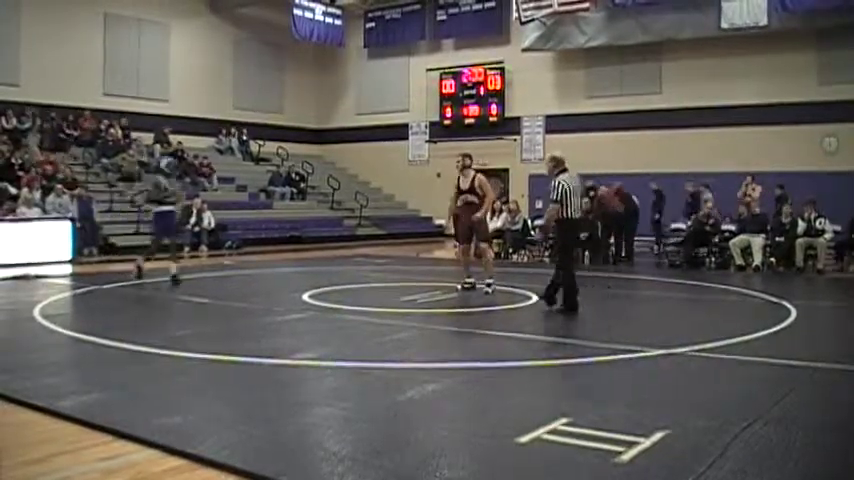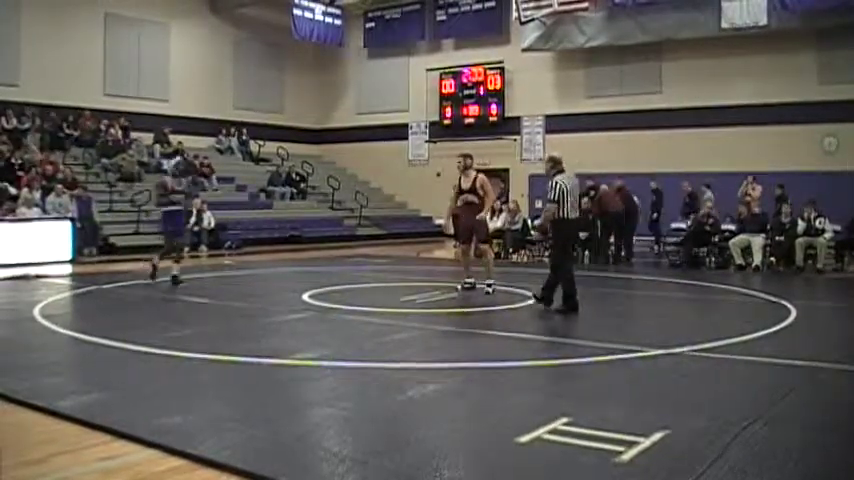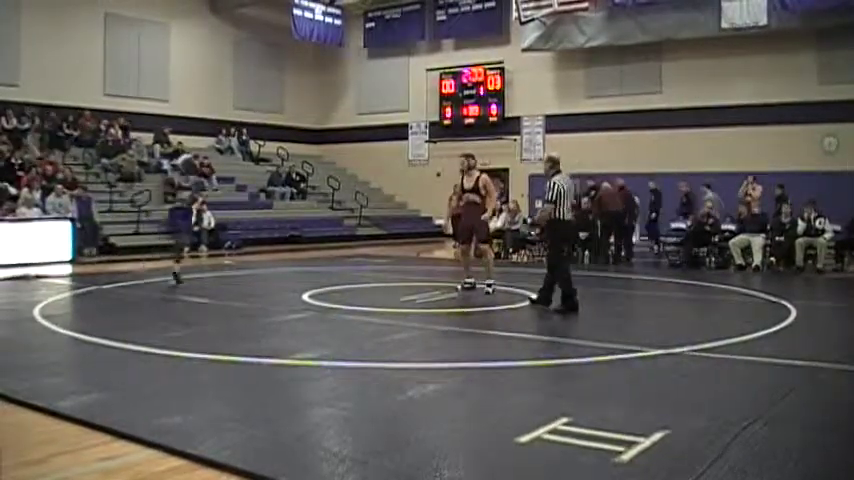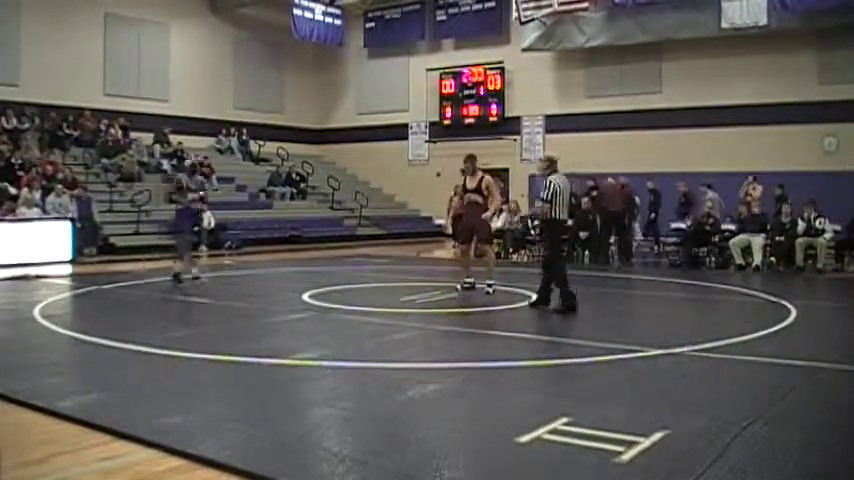
dt=0.1s
person 1, frame 1
left shoulder: (558, 182)
right shoulder: (575, 177)
left elbow: (554, 209)
left hip: (565, 225)
right hip: (575, 223)
left knee: (565, 265)
right knee: (563, 263)
left ankle: (570, 303)
right ankle: (550, 294)
person 1, frame 2
left shoulder: (555, 182)
right shoulder: (572, 178)
left elbow: (551, 209)
left wrist: (541, 225)
left hip: (562, 225)
right hip: (572, 223)
left knee: (563, 265)
right knee: (557, 263)
left ankle: (570, 303)
right ankle: (546, 295)
person 1, frame 3
left shoulder: (553, 182)
right shoulder: (567, 179)
left elbow: (548, 209)
left wrist: (534, 222)
left hip: (556, 226)
right hip: (567, 224)
left knee: (560, 266)
right knee: (553, 263)
left ankle: (570, 302)
right ankle: (544, 296)
person 1, frame 4
left shoulder: (549, 181)
right shoulder: (563, 179)
left elbow: (543, 208)
right wrist: (537, 212)
left hip: (551, 225)
right hip: (561, 224)
left knee: (555, 265)
right knee: (549, 264)
left ankle: (569, 301)
right ankle: (543, 297)
person 2, frame 1
left shoulder: (479, 178)
right shoulder: (458, 180)
left elbow: (491, 196)
right elbow: (454, 200)
left wrist: (482, 212)
right wrist: (449, 218)
left hip: (477, 216)
right hip: (463, 217)
left knee: (484, 248)
right knee: (463, 249)
left ankle: (490, 281)
right ankle: (469, 280)
person 2, frame 2
left shoulder: (480, 178)
right shoulder: (459, 179)
left elbow: (491, 196)
right elbow: (454, 199)
left wrist: (485, 212)
right wrist: (448, 218)
left hip: (477, 217)
right hip: (463, 217)
left knee: (484, 248)
right knee: (464, 249)
left ankle: (490, 281)
right ankle: (469, 280)
person 2, frame 3
left shoulder: (483, 178)
right shoulder: (462, 179)
left elbow: (494, 196)
right elbow: (458, 198)
left wrist: (489, 212)
left hip: (480, 217)
right hip: (465, 217)
left knee: (484, 248)
right knee: (463, 249)
left ankle: (490, 281)
right ankle: (469, 280)
person 2, frame 4
left shoulder: (486, 179)
right shoulder: (464, 179)
left elbow: (497, 197)
right elbow: (460, 198)
left wrist: (490, 212)
left hip: (481, 218)
right hip: (466, 218)
left knee: (486, 249)
right knee: (463, 249)
left ankle: (490, 282)
right ankle: (468, 280)
